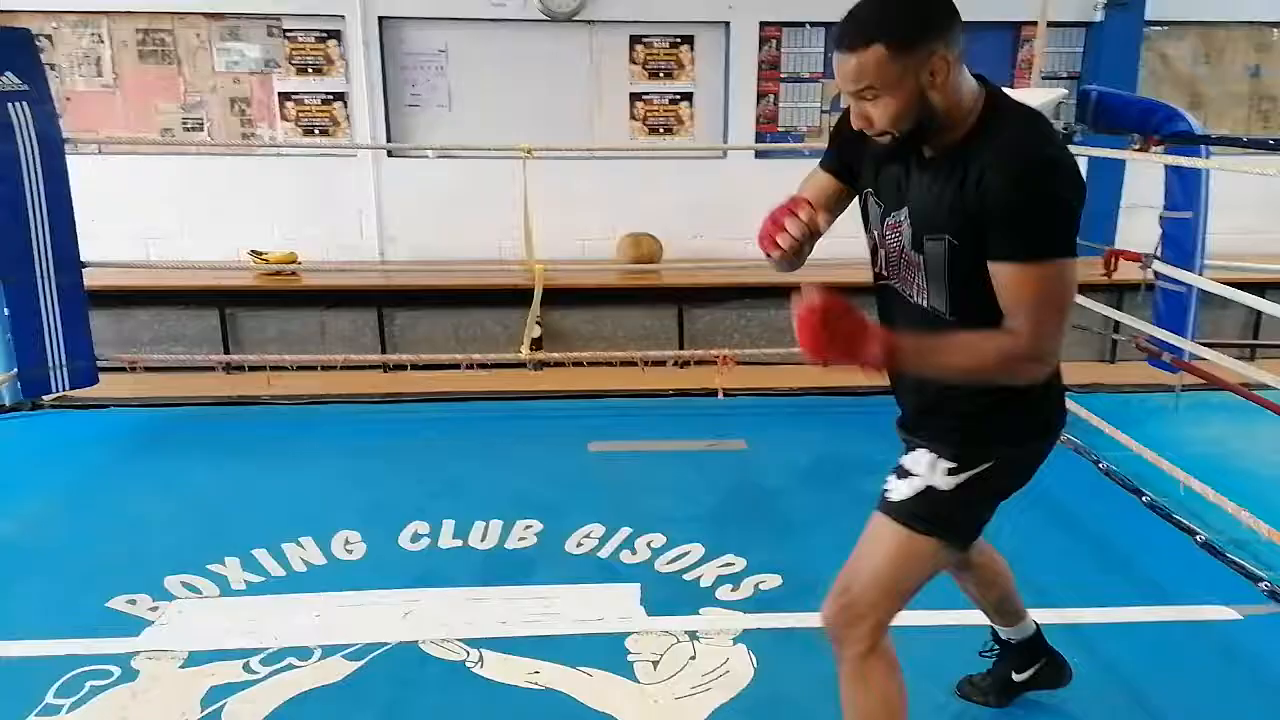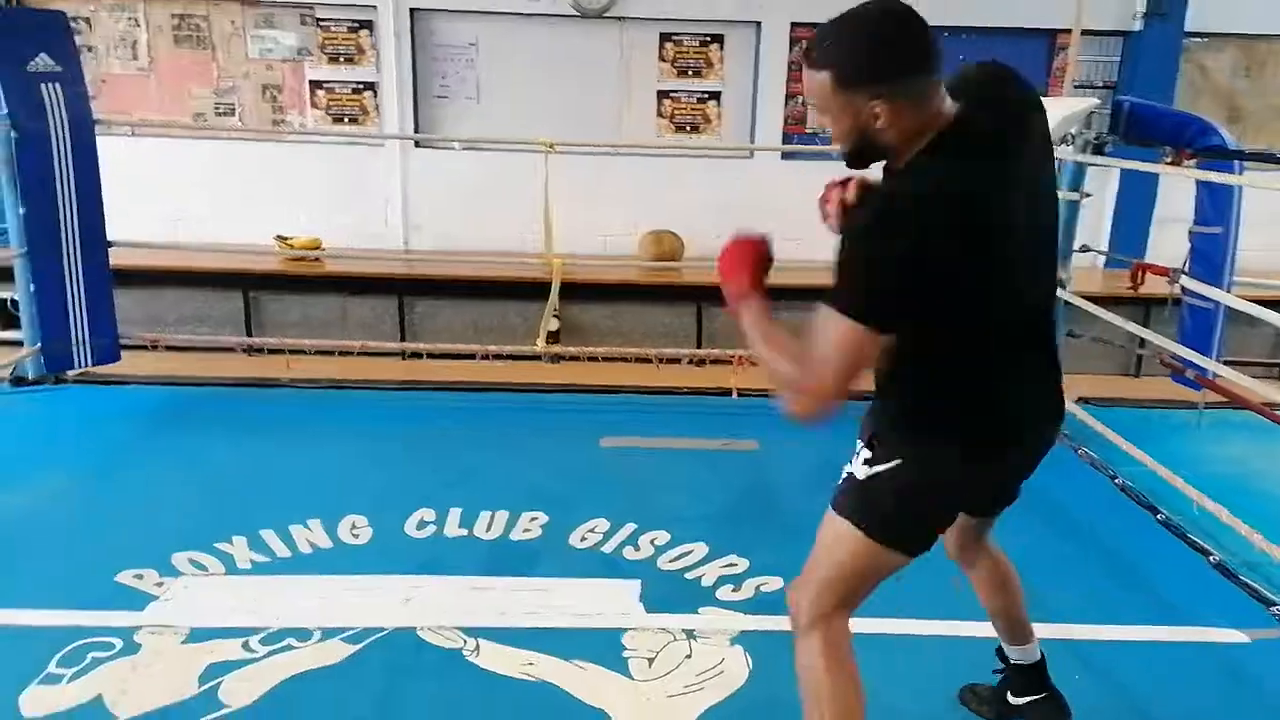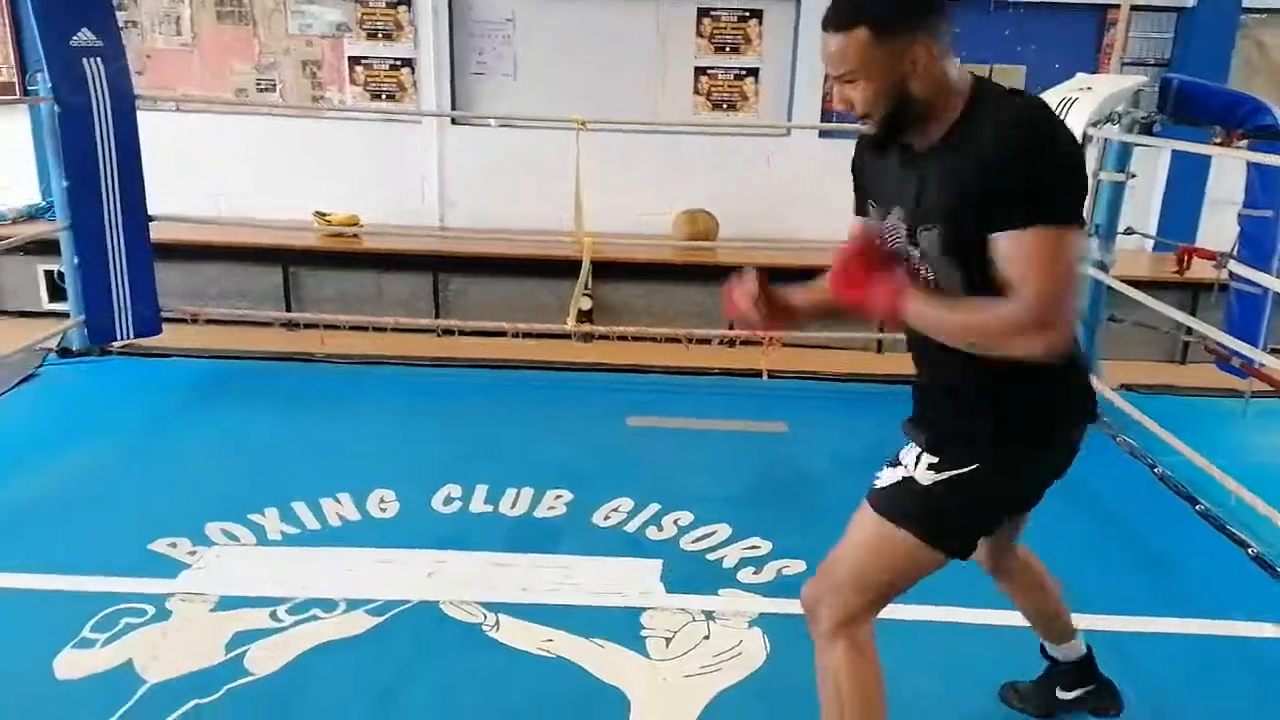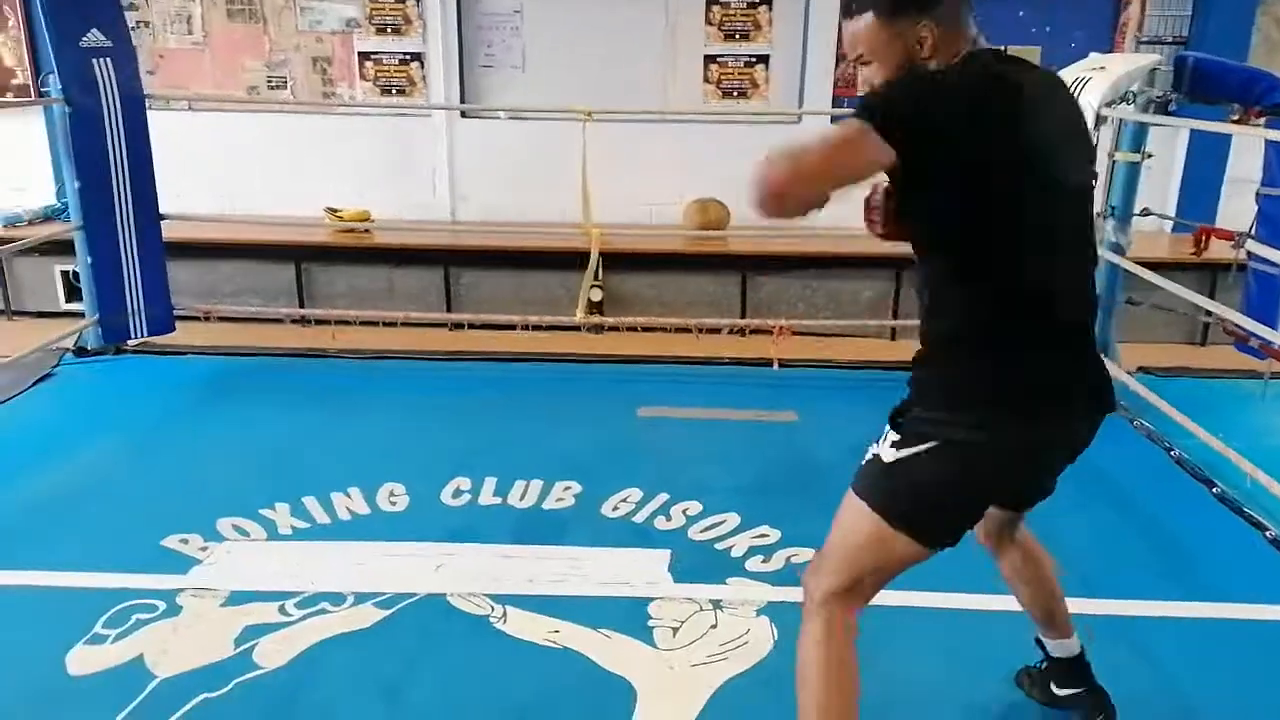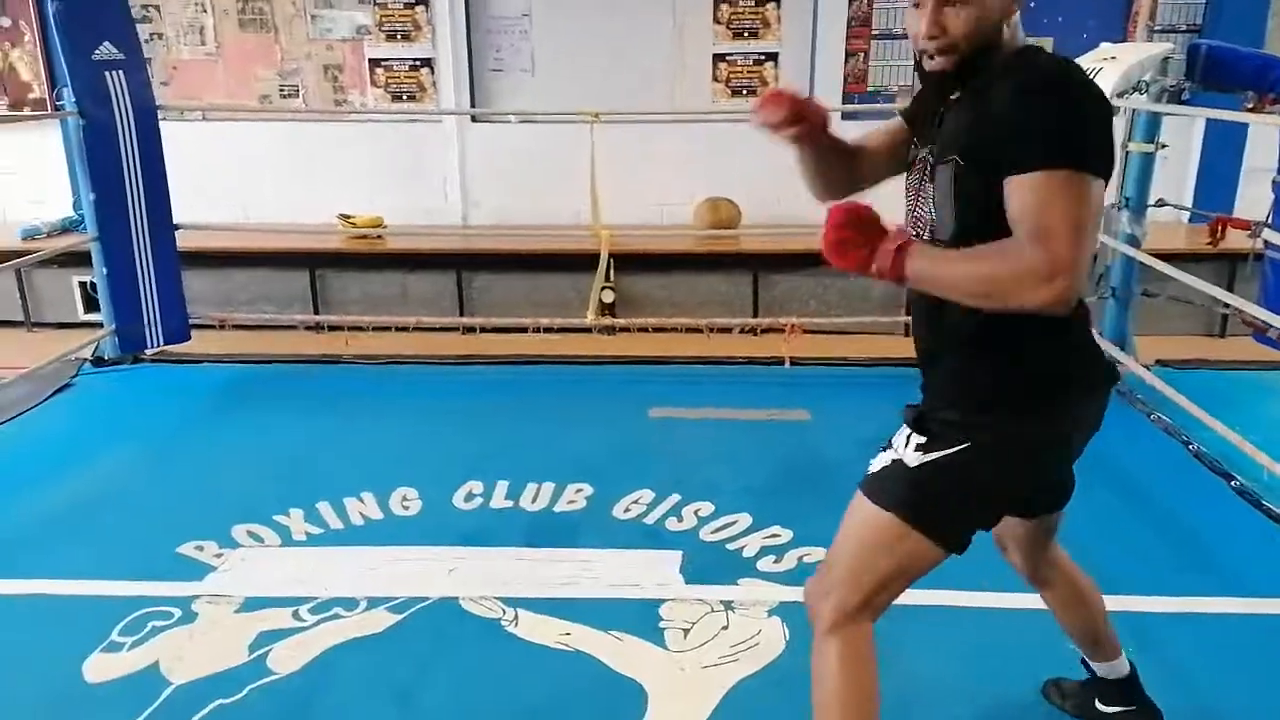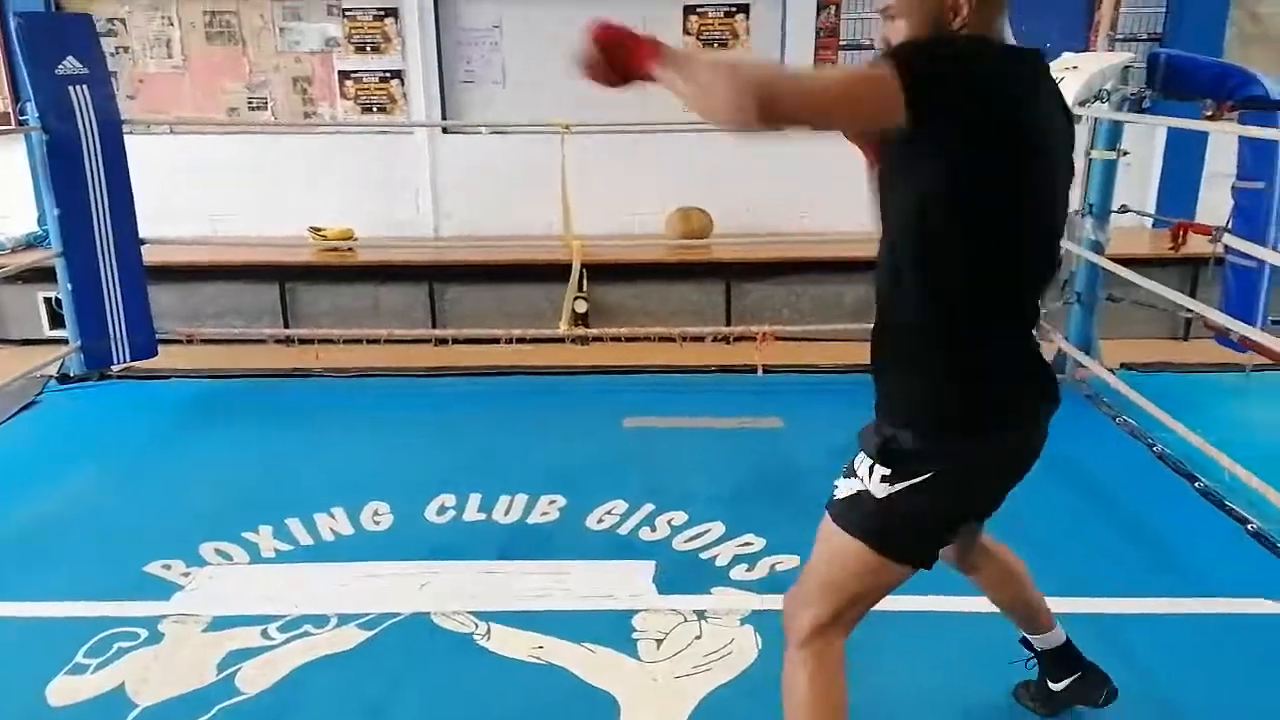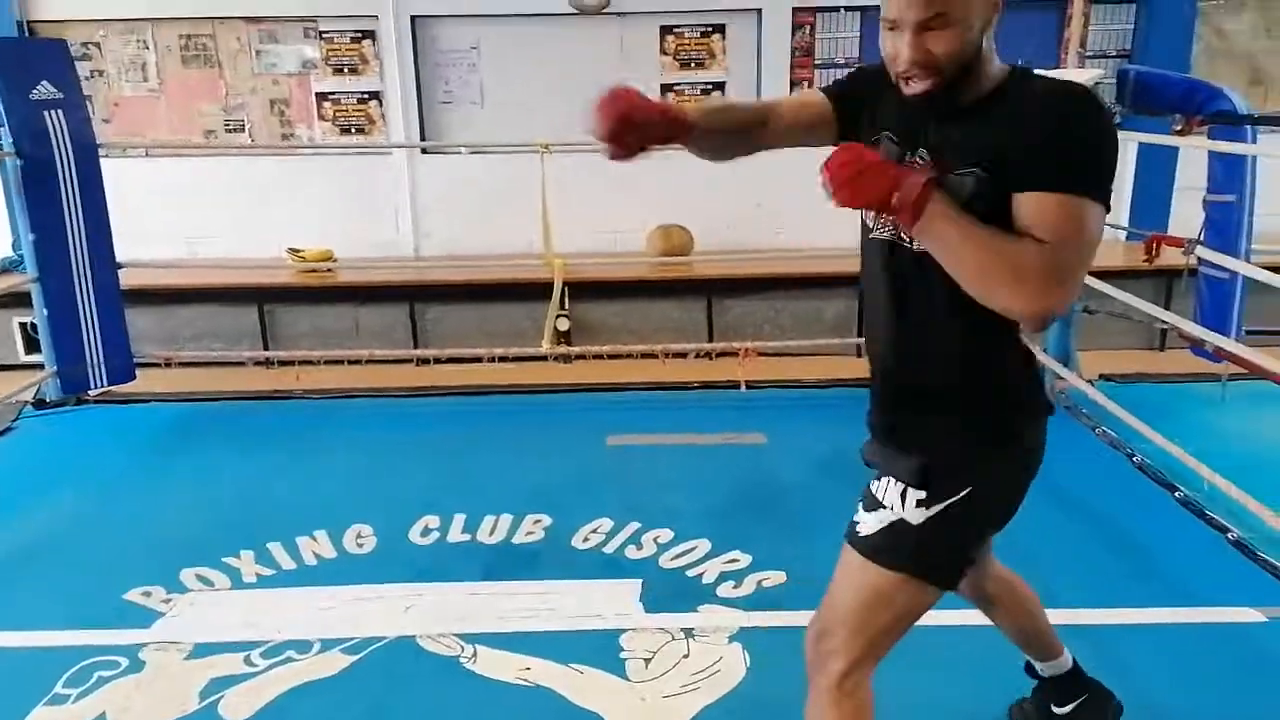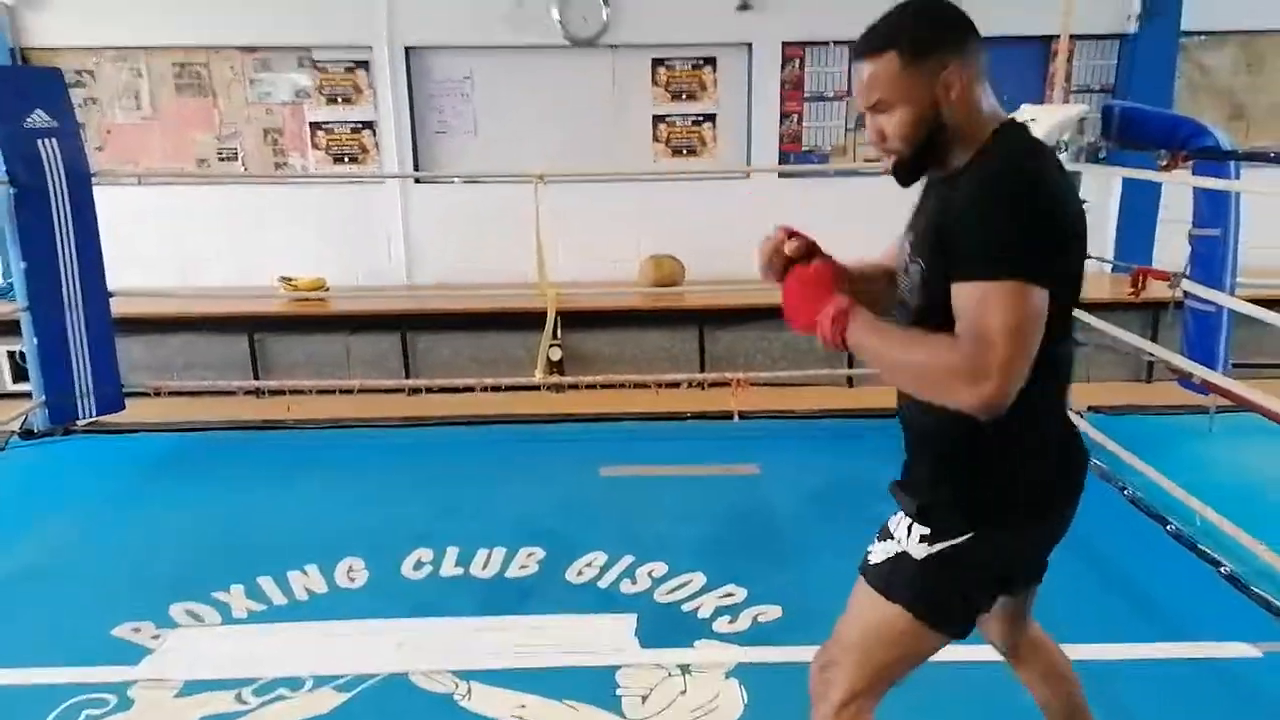
dt=0.2s
person 1, frame 1
left shoulder: (1025, 166)
right shoulder: (874, 130)
left elbow: (1031, 352)
right elbow: (790, 245)
left wrist: (875, 344)
right wrist: (788, 229)
left hip: (988, 425)
right hip: (939, 409)
left knee: (852, 619)
right knee: (950, 543)
right ankle: (1029, 655)
person 1, frame 2
left shoulder: (897, 226)
right shoulder: (996, 94)
left elbow: (809, 394)
left wrist: (743, 291)
left hip: (951, 433)
right hip: (1030, 415)
left knee: (814, 614)
right knee: (967, 539)
person 1, frame 3
left shoulder: (1016, 138)
right shoulder: (881, 152)
left elbow: (1041, 328)
right elbow: (861, 278)
left wrist: (893, 295)
right wrist: (781, 306)
left hip: (996, 428)
right hip: (1027, 413)
left knee: (833, 609)
right knee: (996, 549)
person 1, frame 4
left shoulder: (947, 98)
right shoulder: (1036, 91)
left elbow: (777, 193)
left wrist: (810, 170)
right wrist: (913, 209)
left hip: (975, 410)
right hip: (1064, 400)
left knee: (825, 599)
right knee: (1000, 531)
person 1, frame 5
left shoulder: (1046, 93)
right shoulder: (949, 93)
left elbow: (1049, 275)
right elbow: (846, 175)
left wrist: (891, 256)
right wrist: (812, 135)
left hip: (992, 406)
right hip: (1047, 391)
left knee: (836, 605)
right knee: (1032, 551)
person 1, frame 6
left shoulder: (971, 75)
right shoulder: (1016, 87)
left elbow: (770, 102)
left hip: (946, 425)
right hip: (995, 400)
left knee: (811, 624)
right knee: (961, 542)
person 1, frame 7
left shoulder: (1062, 117)
right shoulder: (887, 96)
left elbow: (1040, 290)
right elbow: (757, 126)
left wrist: (910, 195)
right wrist: (664, 121)
left hip: (965, 437)
right hip: (922, 421)
left knee: (836, 653)
right knee: (970, 568)
person 1, frame 8
left shoulder: (1006, 186)
right shoulder: (961, 176)
left elbow: (982, 380)
right elbow: (906, 293)
left wrist: (838, 319)
right wrist: (821, 268)
left hip: (988, 488)
right hip: (998, 472)
right knee: (1009, 629)
